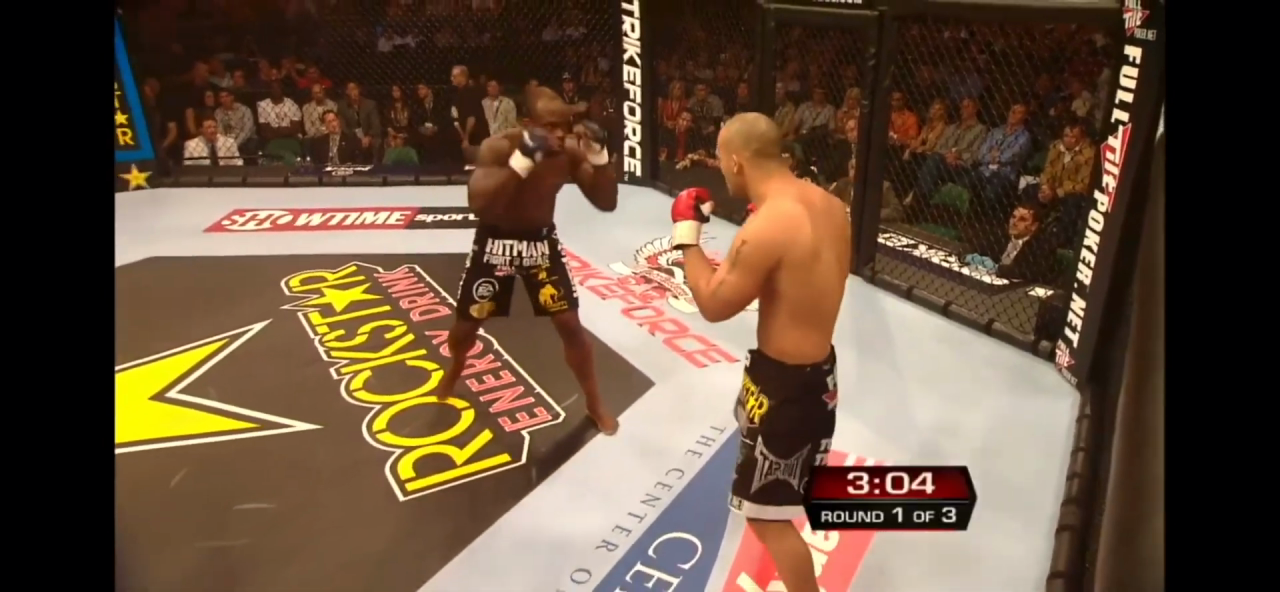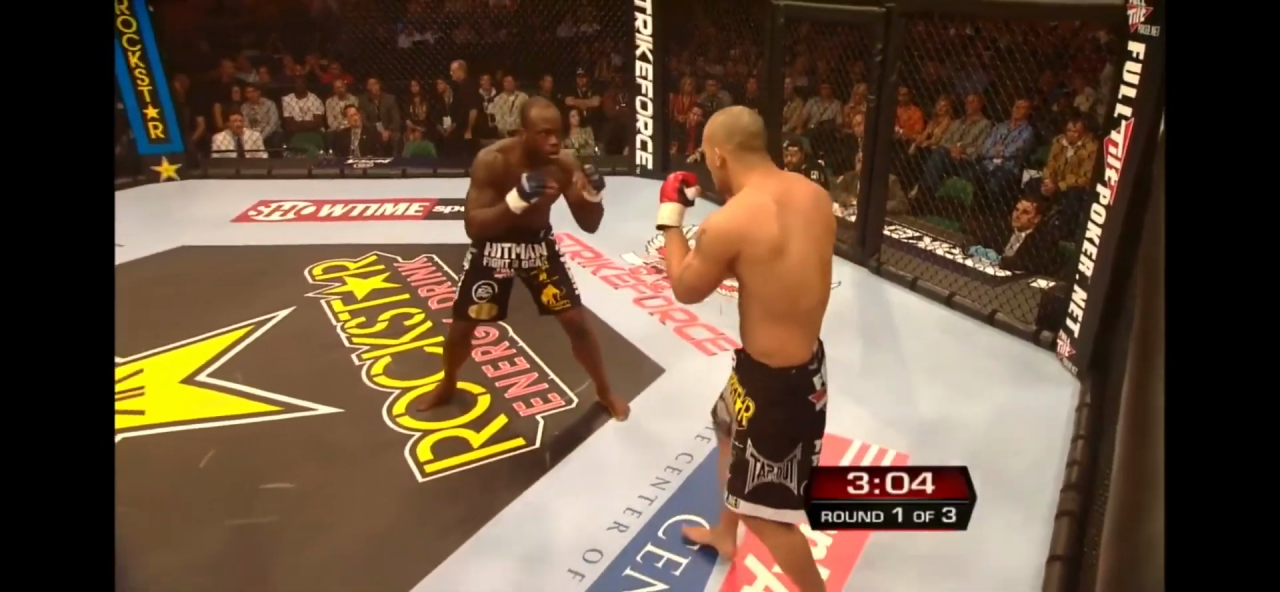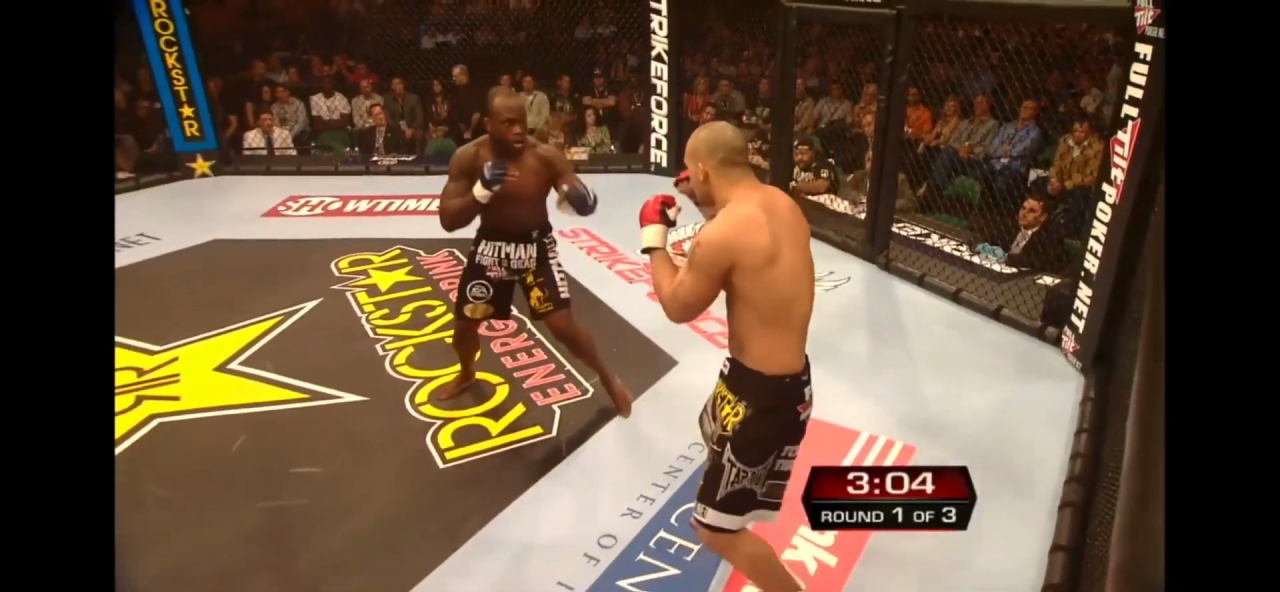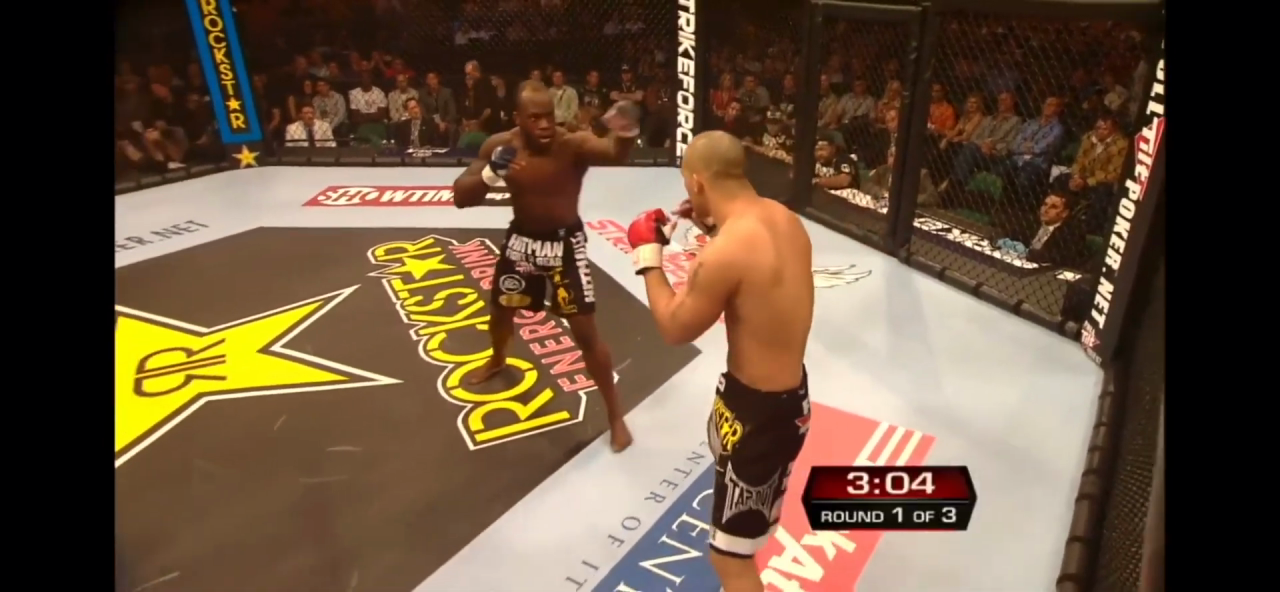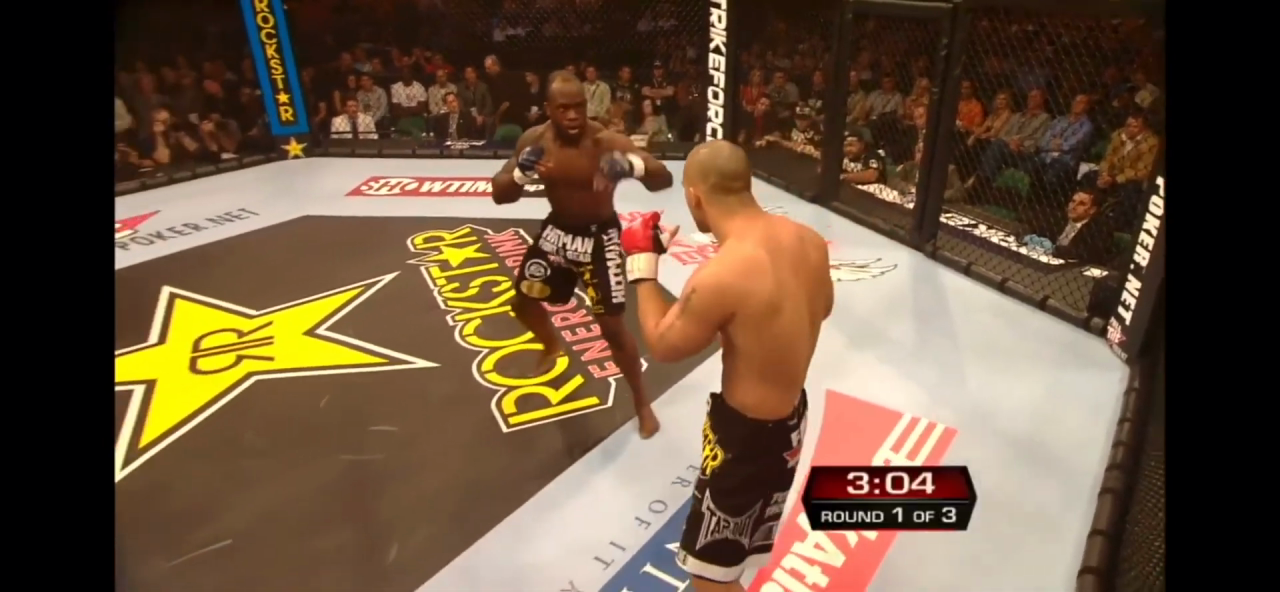
dt=0.2s
person 1, frame 1
left shoulder: (764, 231)
right shoulder: (826, 203)
left elbow: (714, 306)
left wrist: (686, 234)
left hip: (787, 380)
right hip: (813, 366)
left knee: (766, 517)
right knee: (753, 426)
right ankle: (795, 482)
person 1, frame 2
left shoulder: (728, 223)
right shoulder: (813, 195)
left elbow: (685, 288)
left wrist: (670, 215)
left hip: (775, 382)
right hip: (805, 363)
left knee: (767, 516)
right knee: (728, 430)
right ankle: (723, 534)
person 1, frame 3
left shoulder: (721, 234)
right shoulder: (783, 206)
left elbow: (678, 307)
left wrist: (654, 238)
right wrist: (712, 201)
left hip: (764, 392)
right hip: (785, 375)
left knee: (722, 526)
right knee: (715, 435)
right ankle: (718, 529)
person 1, frame 4
left shoulder: (724, 254)
right shoulder: (784, 219)
left elbow: (676, 328)
left wrist: (647, 256)
right wrist: (713, 224)
left hip: (761, 409)
right hip: (785, 390)
left knee: (729, 552)
right ankle: (745, 515)
person 1, frame 5
left shoulder: (718, 278)
right shoulder: (807, 239)
left elbow: (664, 347)
left wrist: (642, 267)
left hip: (750, 433)
right hip: (789, 414)
right ankle: (743, 532)
person 2, frame 1
left shoulder: (570, 153)
right shoulder: (496, 148)
left elbow: (607, 203)
right elbow: (480, 204)
left wrist: (598, 153)
right wrist: (523, 158)
left hip: (542, 242)
right hip: (495, 243)
left knee: (569, 325)
right knee: (465, 326)
left ankle: (594, 404)
right ankle: (456, 367)
person 2, frame 2
left shoulder: (565, 165)
right shoulder: (491, 161)
left elbow: (589, 224)
right elbow: (475, 227)
left wrist: (593, 193)
right wrist: (520, 197)
left hip: (538, 245)
right hip: (492, 247)
left knee: (576, 322)
right knee: (461, 328)
left ankle: (605, 392)
right ankle: (448, 383)
person 2, frame 3
left shoulder: (546, 157)
right shoulder: (468, 157)
left elbow: (580, 198)
right elbow: (448, 220)
left wrist: (582, 199)
right wrist: (484, 188)
left hip: (536, 244)
right hip: (491, 245)
left knee: (563, 328)
right knee: (465, 324)
left ankle: (609, 382)
right ankle: (466, 375)
person 2, frame 4
left shoulder: (573, 144)
right shoulder: (499, 145)
left elbow: (615, 153)
right elbow: (461, 197)
left wrist: (625, 133)
right wrist: (491, 172)
left hip: (565, 243)
right hip: (522, 238)
left knee: (584, 332)
right knee: (501, 312)
left ankle: (615, 414)
right ankle: (497, 360)
person 2, frame 5
left shoulder: (606, 141)
right shoulder: (534, 139)
left elbow: (662, 179)
right elbow: (499, 194)
left wrist: (631, 166)
right wrist: (521, 172)
left hip: (599, 238)
right hip: (556, 231)
left knee: (612, 328)
right knee: (524, 303)
left ankle: (642, 404)
right ankle: (551, 346)
